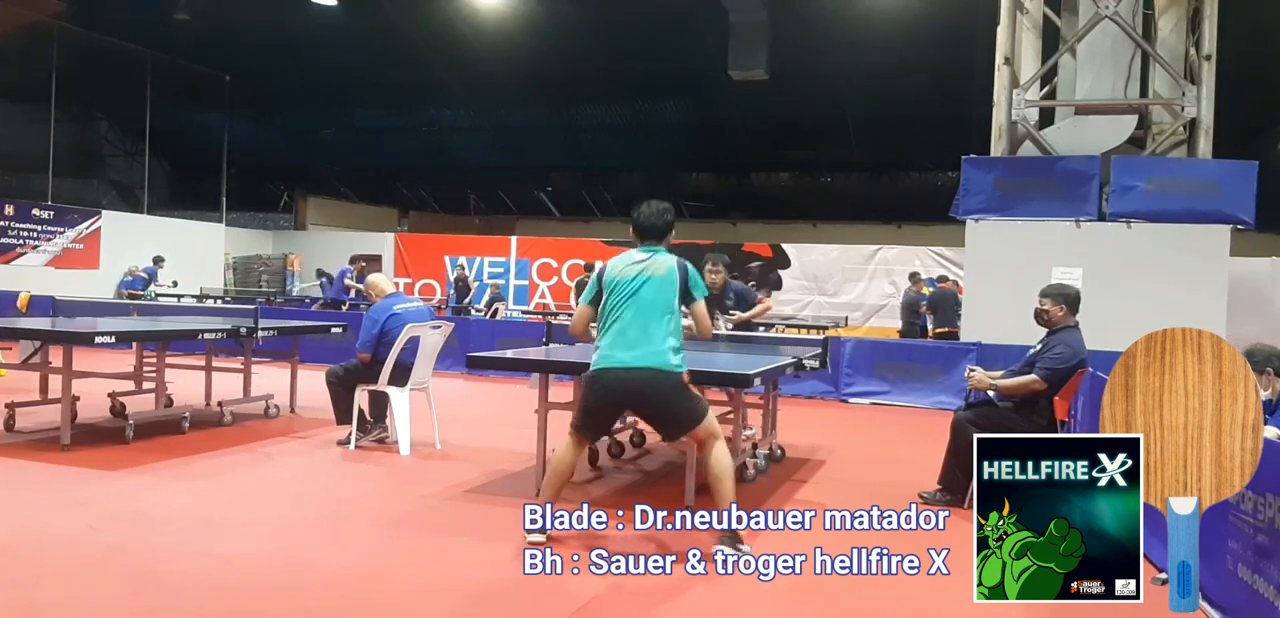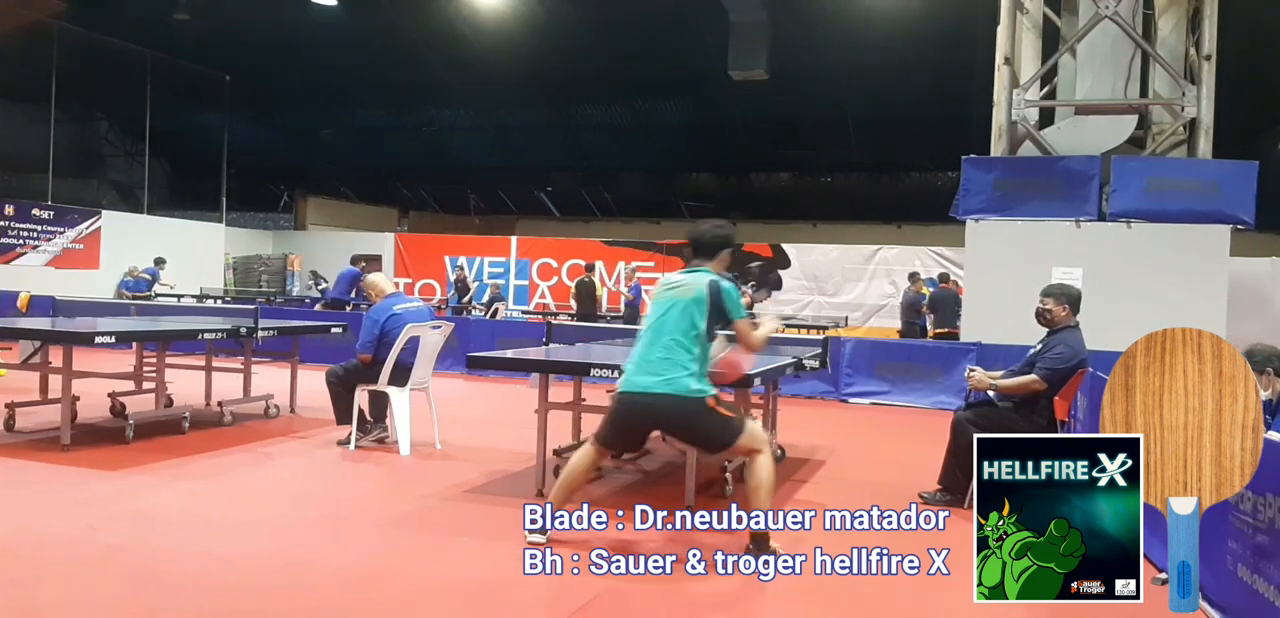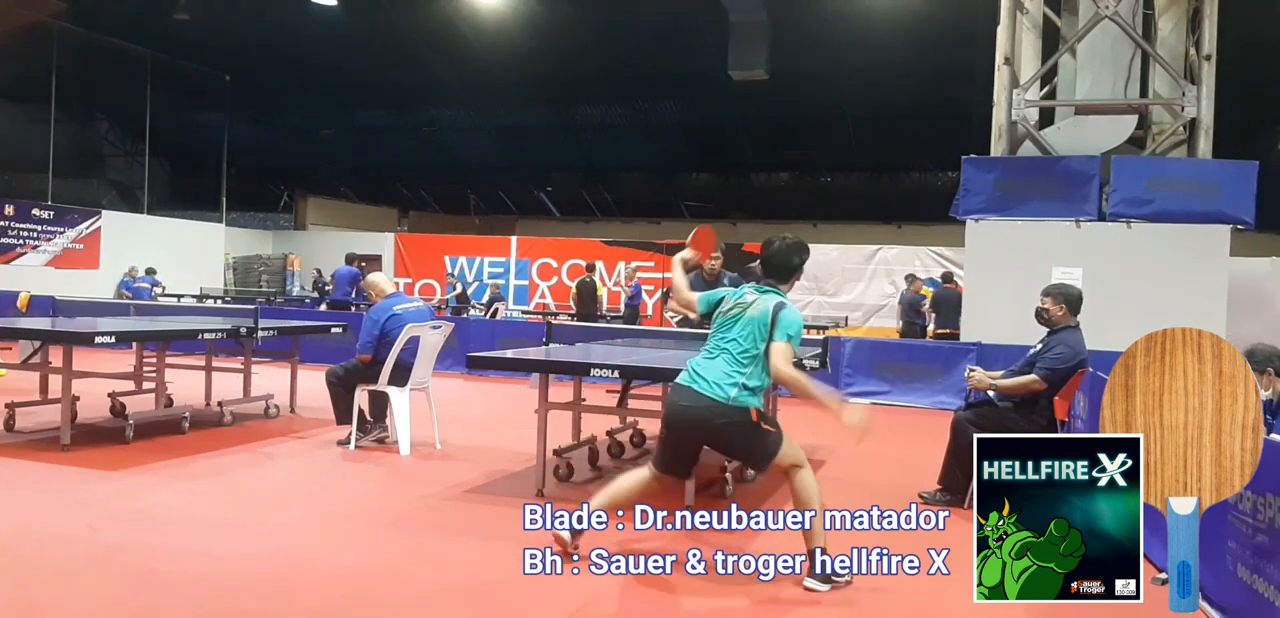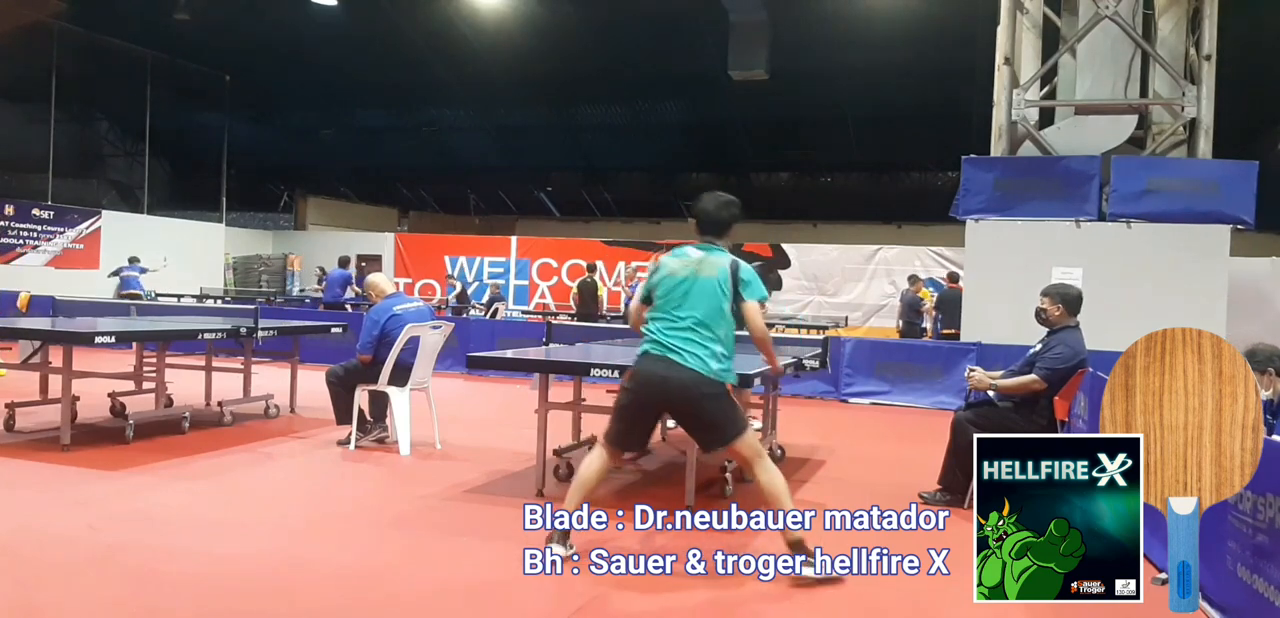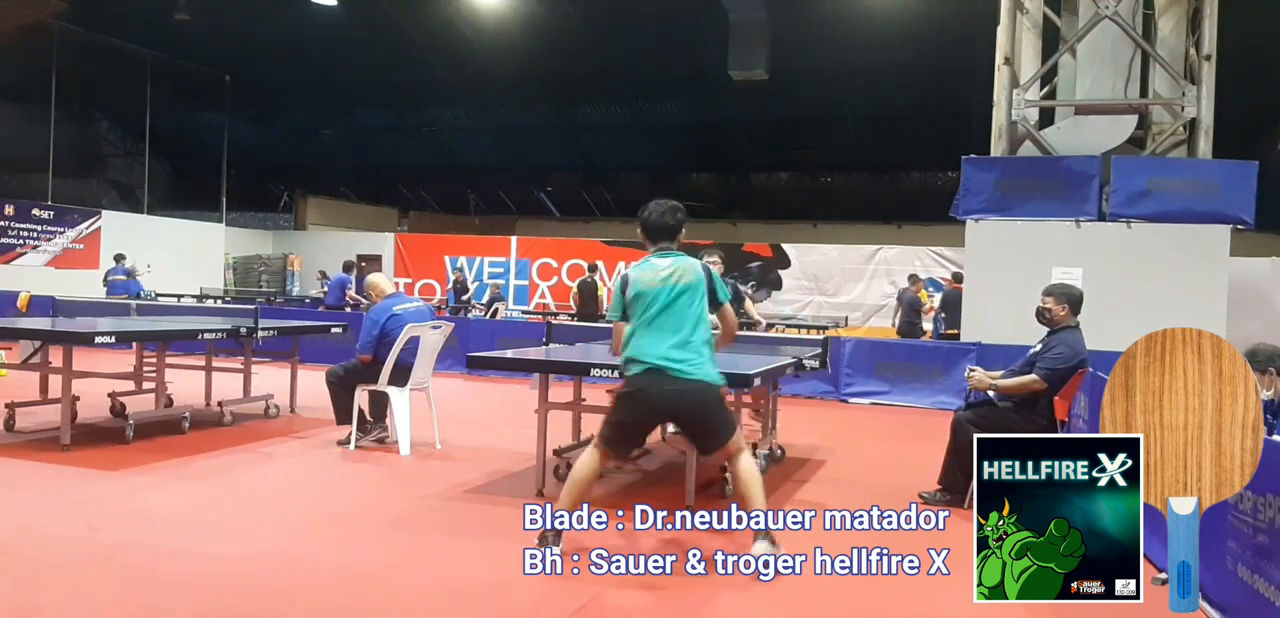
dt=0.3s
person 1, frame 1
left shoulder: (608, 267)
right shoulder: (680, 268)
left elbow: (577, 329)
right elbow: (705, 330)
right wrist: (681, 329)
left hip: (606, 374)
right hip: (659, 375)
left knee: (576, 440)
right knee: (712, 439)
left ankle: (539, 522)
right ankle: (729, 534)
person 1, frame 2
left shoulder: (665, 285)
right shoulder: (721, 288)
right elbow: (753, 343)
right wrist: (768, 326)
left hip: (632, 395)
right hip: (682, 400)
left knee: (595, 451)
right knee: (759, 447)
left ankle: (539, 523)
right ankle: (758, 543)
person 1, frame 3
left shoulder: (732, 295)
right shoulder: (785, 312)
left elbow: (684, 299)
right elbow: (781, 371)
left wrist: (678, 264)
right wrist: (834, 402)
left hip: (681, 400)
right hip: (725, 410)
left knee: (659, 475)
right knee: (797, 465)
left ankle: (574, 525)
right ankle: (820, 566)
person 1, frame 4
left shoulder: (665, 263)
right shoulder: (737, 269)
left elbow: (636, 320)
right elbow: (758, 329)
right wrist: (773, 360)
left hip: (650, 373)
right hip: (703, 381)
left knee: (607, 449)
right knee: (755, 458)
left ankle: (560, 536)
right ankle: (800, 550)
person 1, frame 5
left shoulder: (628, 276)
right shoulder: (701, 271)
left elbow: (618, 346)
right elbow: (731, 325)
right wrist: (715, 342)
left hip: (644, 383)
right hip: (698, 385)
left knee: (599, 450)
right knee: (739, 452)
left ankle: (552, 533)
right ankle: (763, 536)
person 2, frame 1
left shoulder: (1066, 345)
right shoulder: (1057, 337)
left elbow: (1037, 382)
right elbow: (1024, 372)
left wrist: (991, 385)
right wrist: (988, 374)
left hip: (1034, 419)
right hip: (1024, 409)
left knee: (964, 421)
right knee: (964, 411)
left ankle: (955, 491)
right ankle: (961, 484)
person 2, frame 2
left shoulder: (1067, 345)
right shoulder: (1057, 337)
left elbow: (1036, 382)
right elbow: (1024, 371)
left wrist: (991, 385)
right wrist: (988, 374)
left hip: (1035, 419)
right hip: (1024, 409)
left knee: (964, 421)
right knee: (964, 412)
left ankle: (955, 491)
right ankle: (960, 484)
person 2, frame 3
left shoulder: (1067, 346)
right shoulder: (1058, 337)
left elbow: (1036, 382)
right elbow: (1024, 372)
left wrist: (991, 385)
right wrist: (988, 374)
left hip: (1035, 419)
right hip: (1024, 409)
left knee: (964, 421)
right knee: (965, 411)
left ankle: (955, 491)
right ankle: (961, 484)
person 2, frame 4
left shoulder: (1066, 345)
right shoulder: (1058, 337)
left elbow: (1036, 382)
right elbow: (1024, 372)
left wrist: (991, 385)
right wrist: (988, 374)
left hip: (1035, 419)
right hip: (1025, 409)
left knee: (964, 421)
right knee: (965, 411)
left ankle: (955, 491)
right ankle: (959, 485)
person 2, frame 5
left shoulder: (1066, 345)
right shoulder: (1058, 337)
left elbow: (1037, 382)
right elbow: (1024, 372)
left wrist: (991, 385)
right wrist: (988, 374)
left hip: (1035, 419)
right hip: (1025, 409)
left knee: (964, 421)
right knee: (964, 411)
left ankle: (955, 491)
right ankle: (962, 484)
person 3, frame 1
left shoulder: (377, 311)
right shoulder: (424, 306)
left elbow: (364, 356)
left wrist: (364, 356)
left hip: (394, 373)
left knee: (334, 375)
right knee: (378, 366)
left ankle: (363, 427)
right ankle: (378, 424)
person 3, frame 2
left shoulder: (377, 311)
right shoulder: (424, 306)
left elbow: (365, 356)
left wrist: (364, 357)
left hip: (394, 373)
left knee: (335, 374)
right knee: (377, 366)
left ankle: (363, 427)
right ankle: (378, 424)
person 3, frame 3
left shoulder: (377, 311)
right shoulder: (424, 306)
left elbow: (364, 356)
left wrist: (361, 356)
left hip: (394, 373)
left knee: (334, 375)
right knee: (377, 366)
left ankle: (362, 427)
right ankle: (378, 424)
person 3, frame 4
left shoulder: (377, 312)
right shoulder: (424, 306)
left elbow: (364, 357)
left wrist: (363, 357)
left hip: (394, 373)
left knee: (334, 375)
right knee: (377, 366)
left ankle: (363, 428)
right ankle: (378, 424)
person 3, frame 5
left shoulder: (377, 312)
right shoulder: (424, 306)
left elbow: (364, 357)
left wrist: (363, 356)
left hip: (394, 373)
left knee: (334, 375)
right knee: (377, 366)
left ankle: (363, 428)
right ankle: (378, 424)
